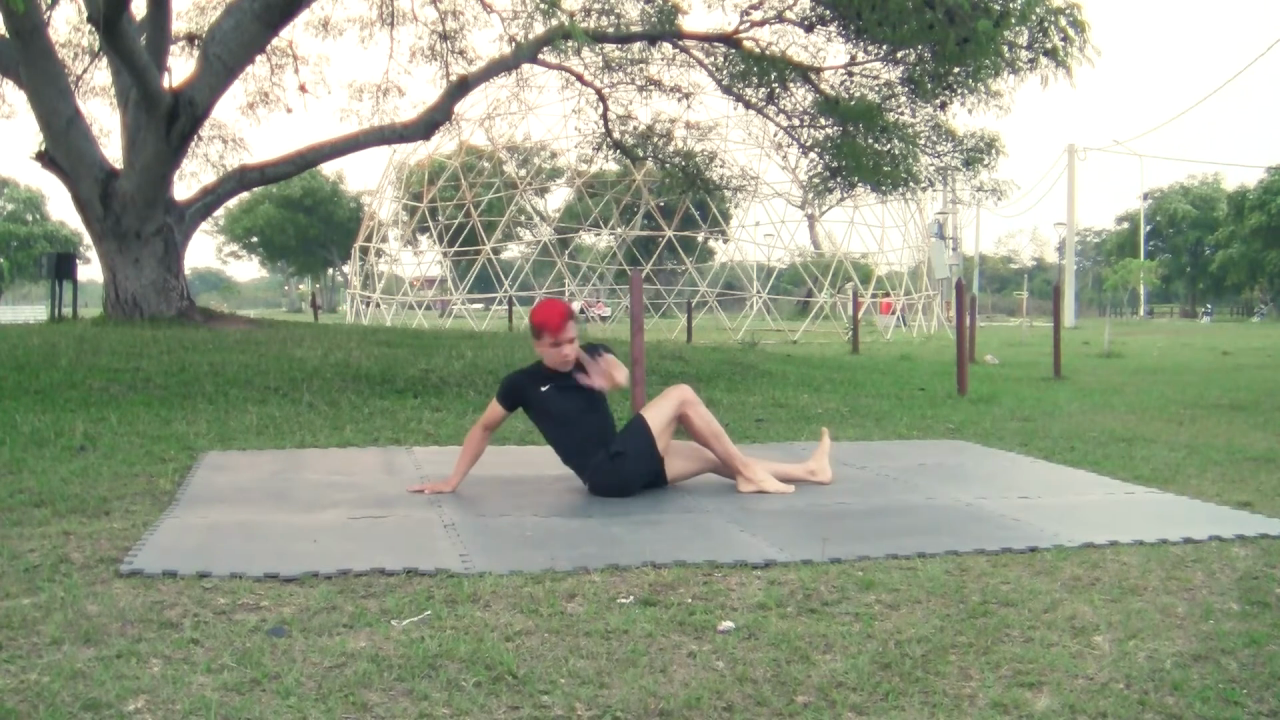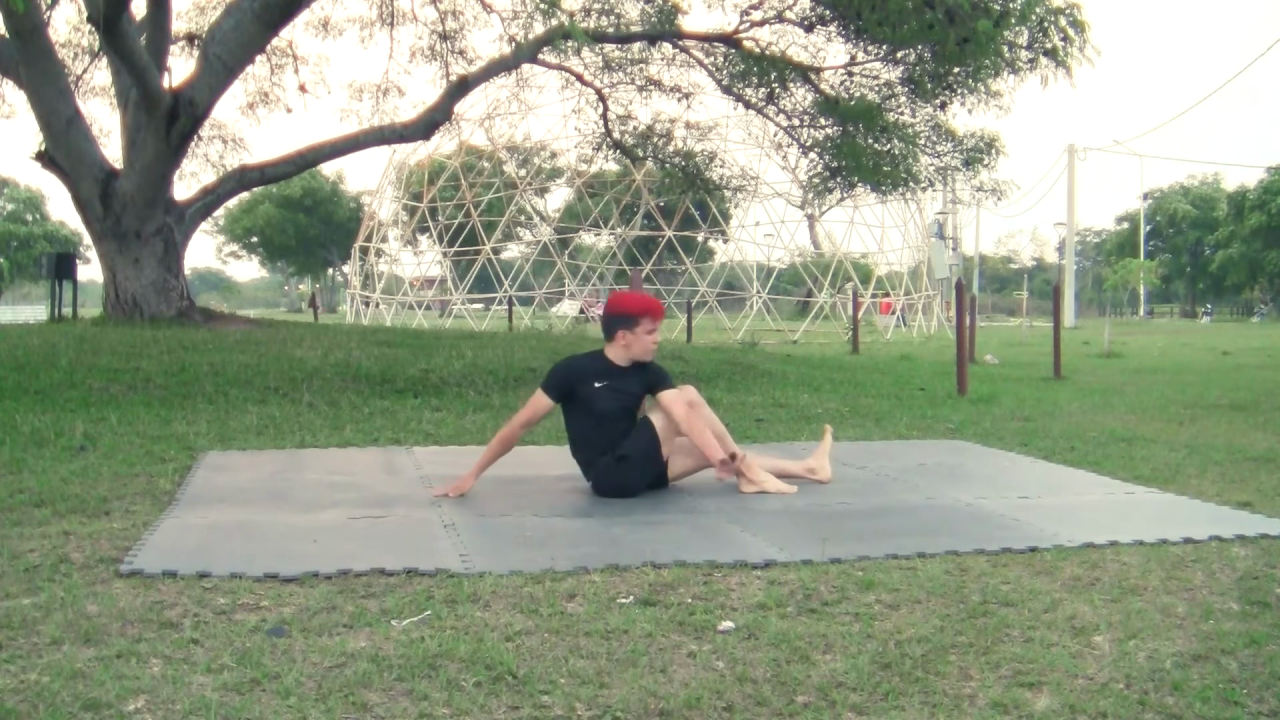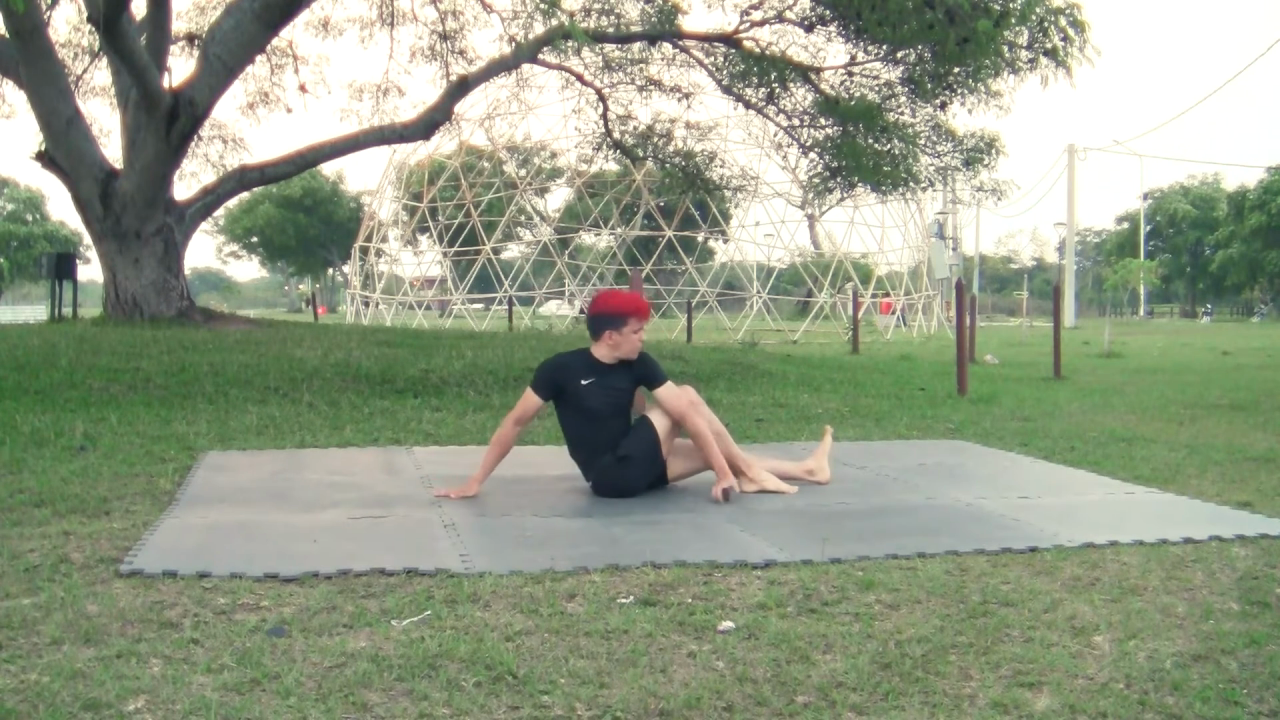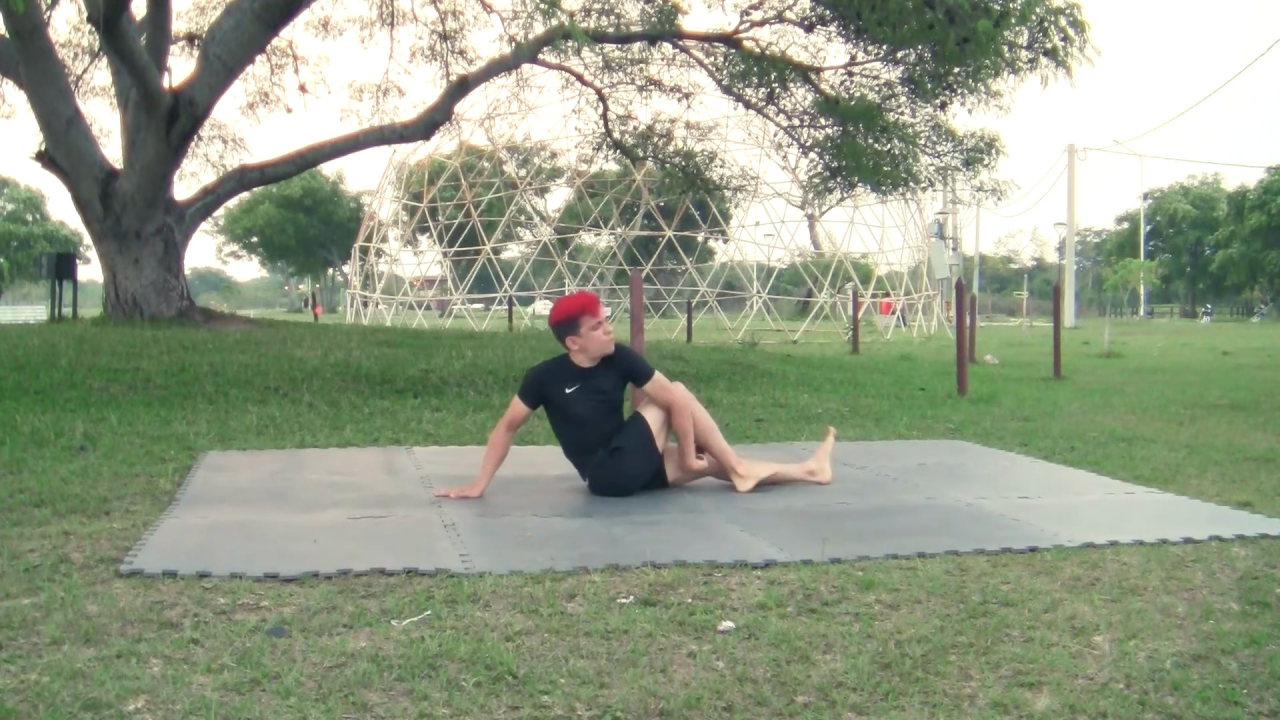
dt=0.4s
person 1, frame 1
left shoulder: (588, 356)
right shoulder: (521, 382)
left elbow: (621, 374)
right elbow: (482, 429)
left wrist: (607, 375)
right wrist: (453, 480)
left hip: (625, 464)
right hip: (606, 474)
left knee: (711, 455)
right knee: (680, 394)
left ankle: (807, 469)
right ankle: (748, 471)
person 1, frame 2
left shoulder: (649, 373)
right shoulder: (573, 371)
left elbow: (684, 417)
right elbow: (521, 423)
left wrist: (719, 455)
right wrist: (472, 475)
left hip: (634, 468)
right hip: (611, 477)
right knee: (690, 394)
left ankle: (806, 468)
right ankle: (750, 473)
person 1, frame 3
left shoulder: (639, 365)
right shoulder: (560, 368)
left elbow: (687, 415)
right elbow: (516, 421)
left wrist: (723, 470)
right wrist: (476, 481)
left hip: (632, 467)
right hip: (610, 477)
right knee: (687, 395)
left ankle: (805, 469)
right ankle: (749, 471)
person 1, frame 4
left shoulder: (620, 358)
right shoulder: (545, 377)
left elbow: (675, 405)
right elbow: (507, 428)
left wrist: (690, 455)
right wrist: (479, 485)
left hip: (629, 466)
right hip: (607, 476)
left knee: (712, 462)
right knee: (677, 392)
left ankle: (805, 470)
right ankle: (739, 468)
